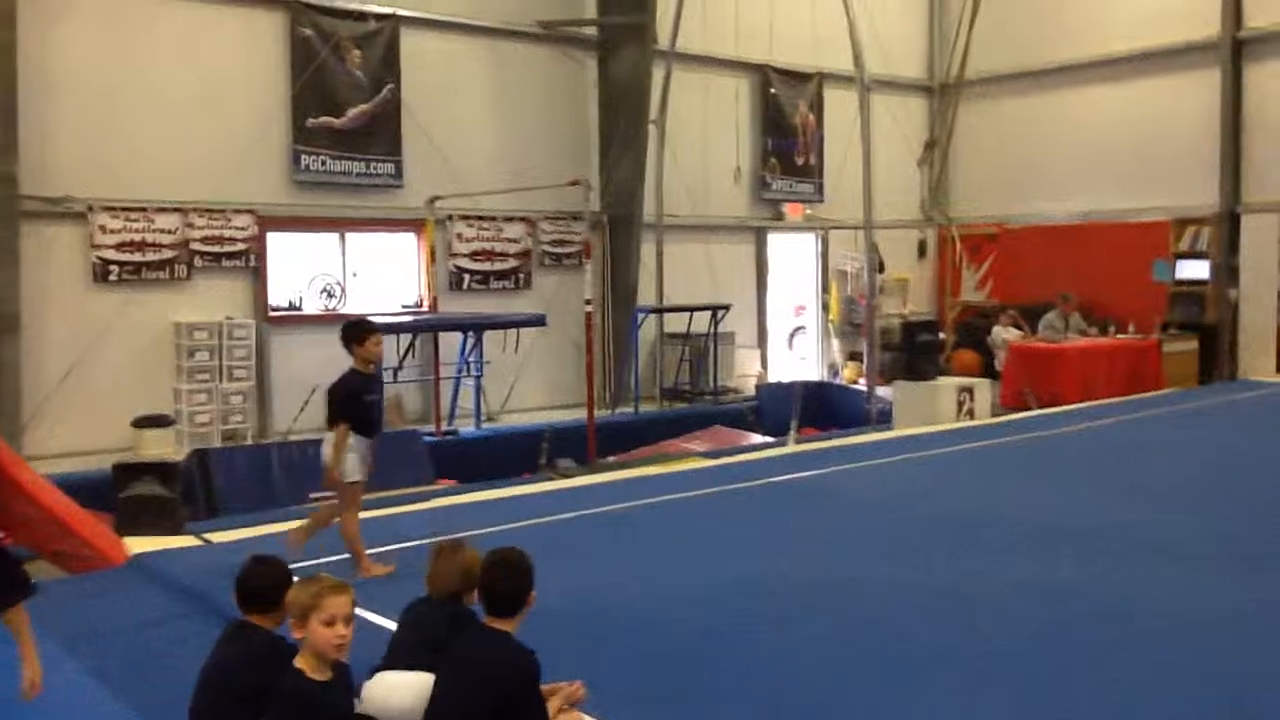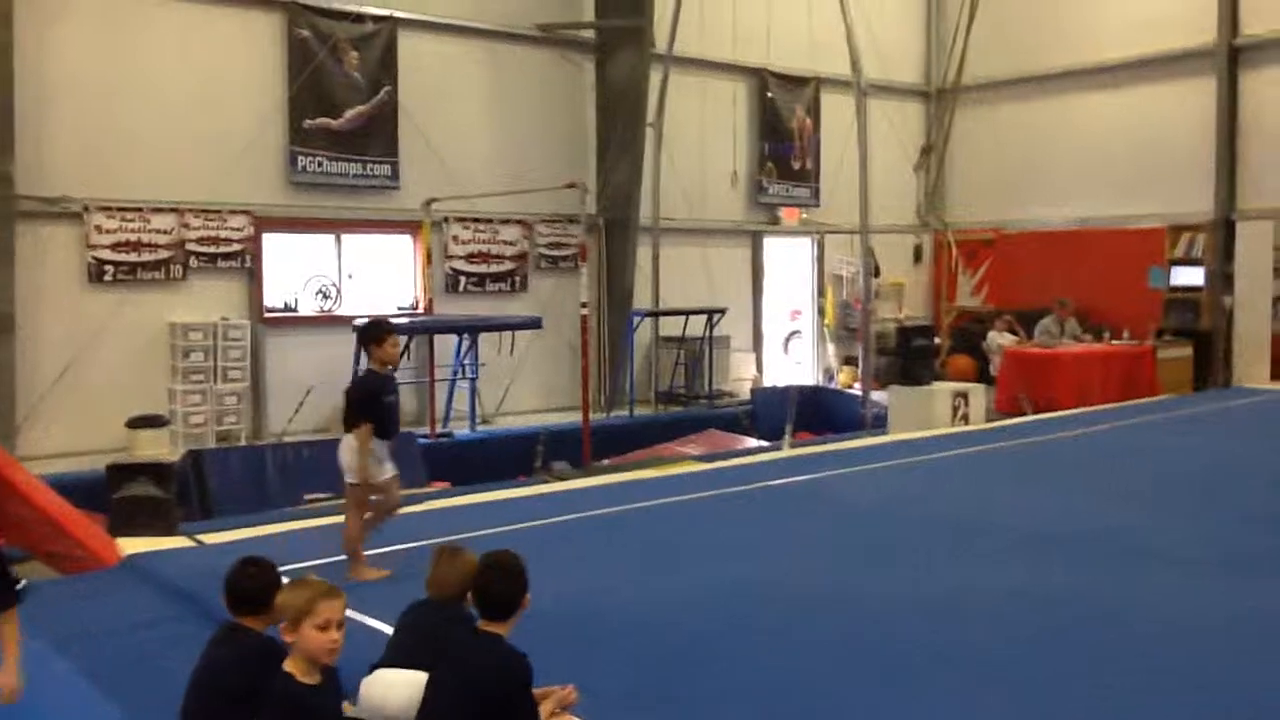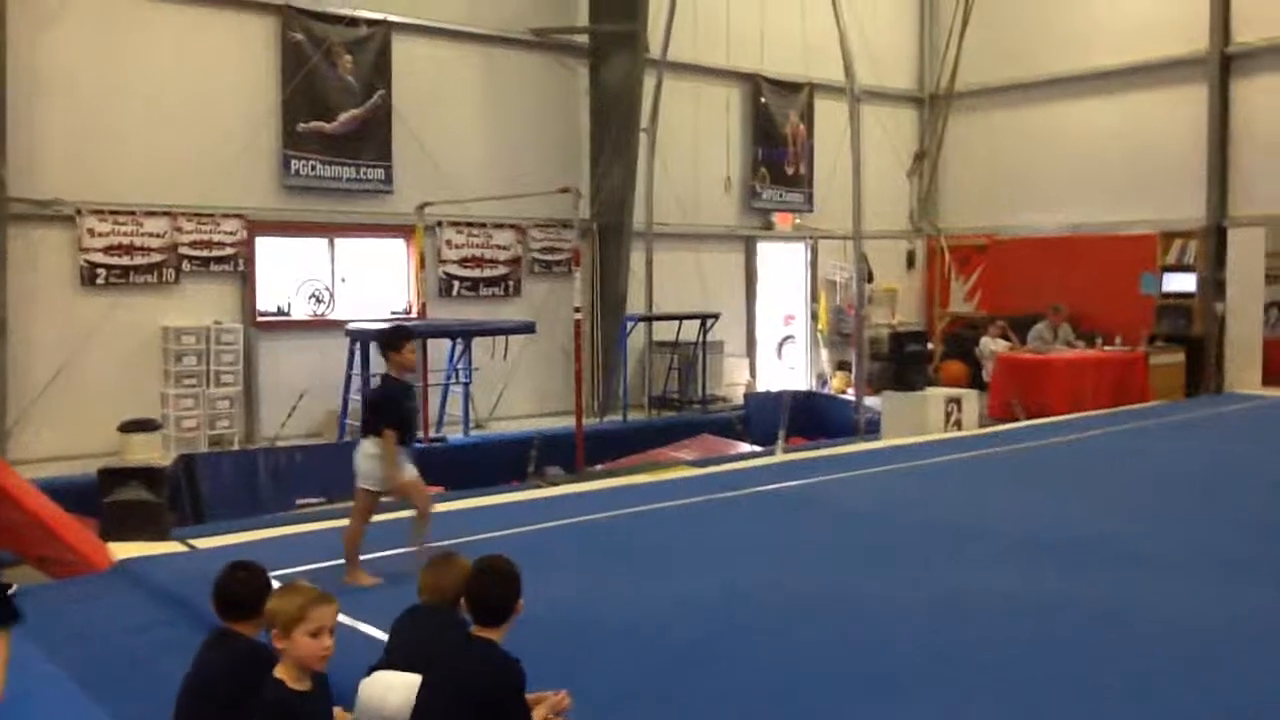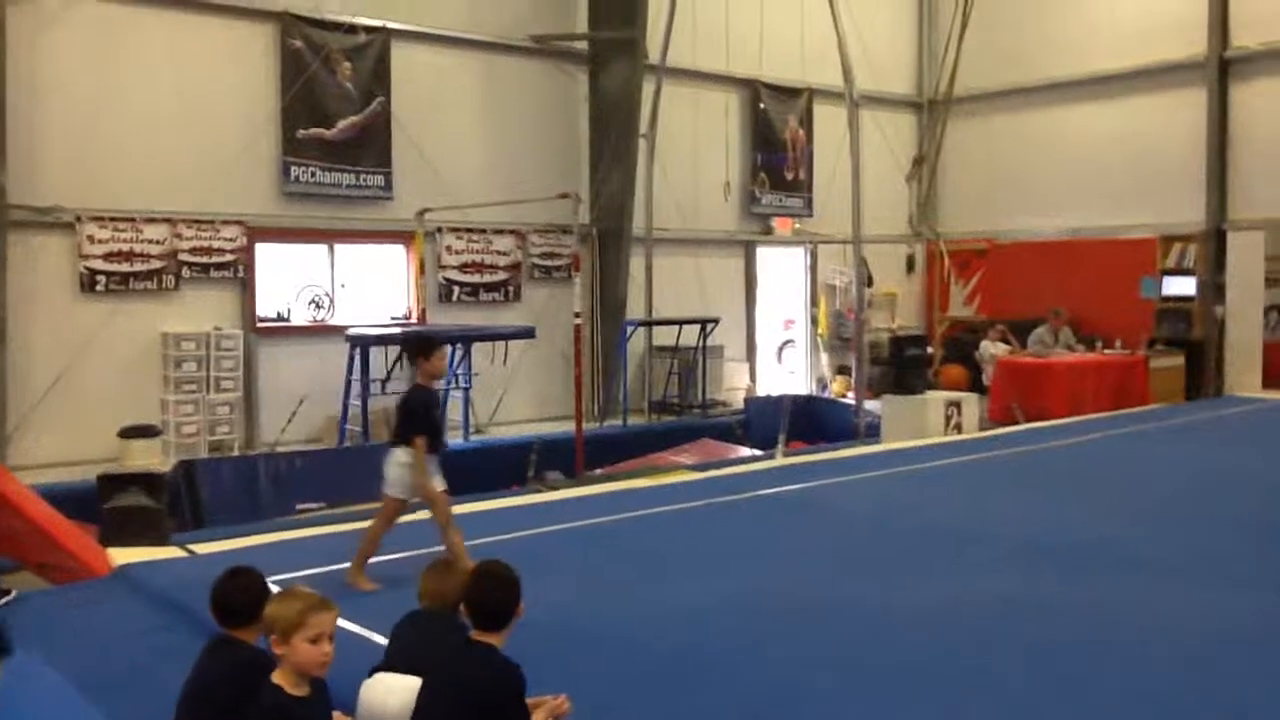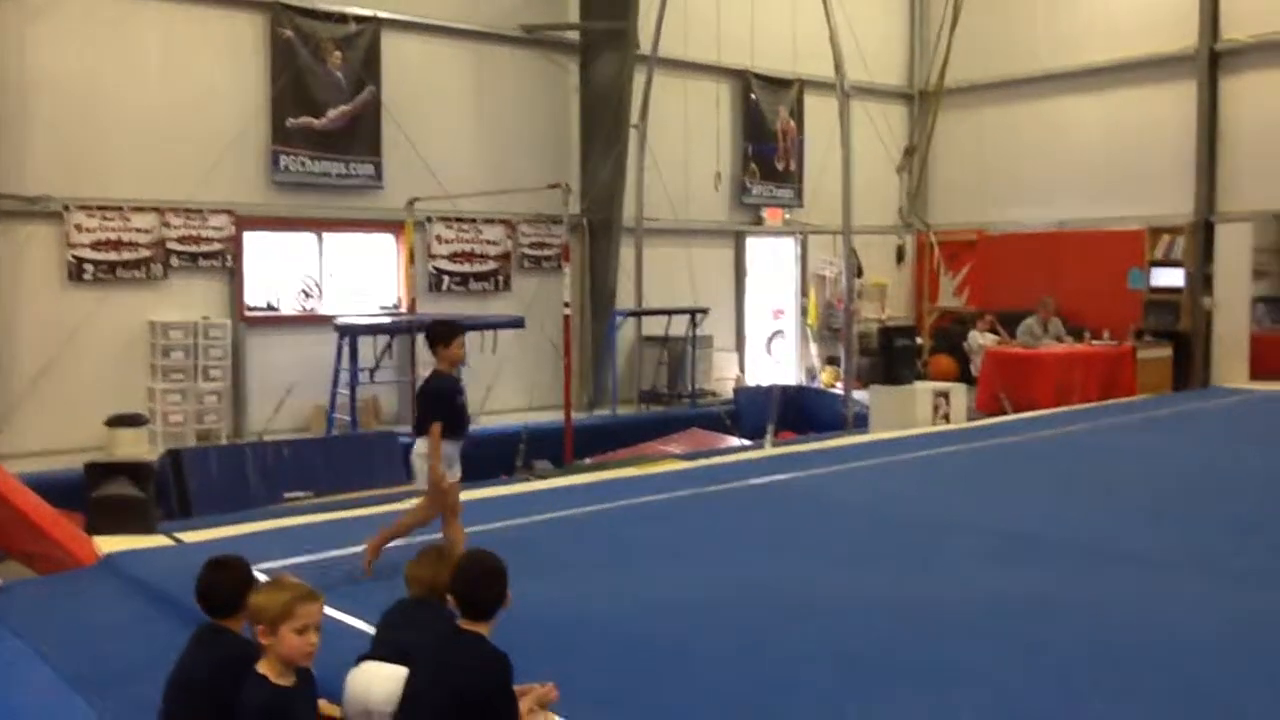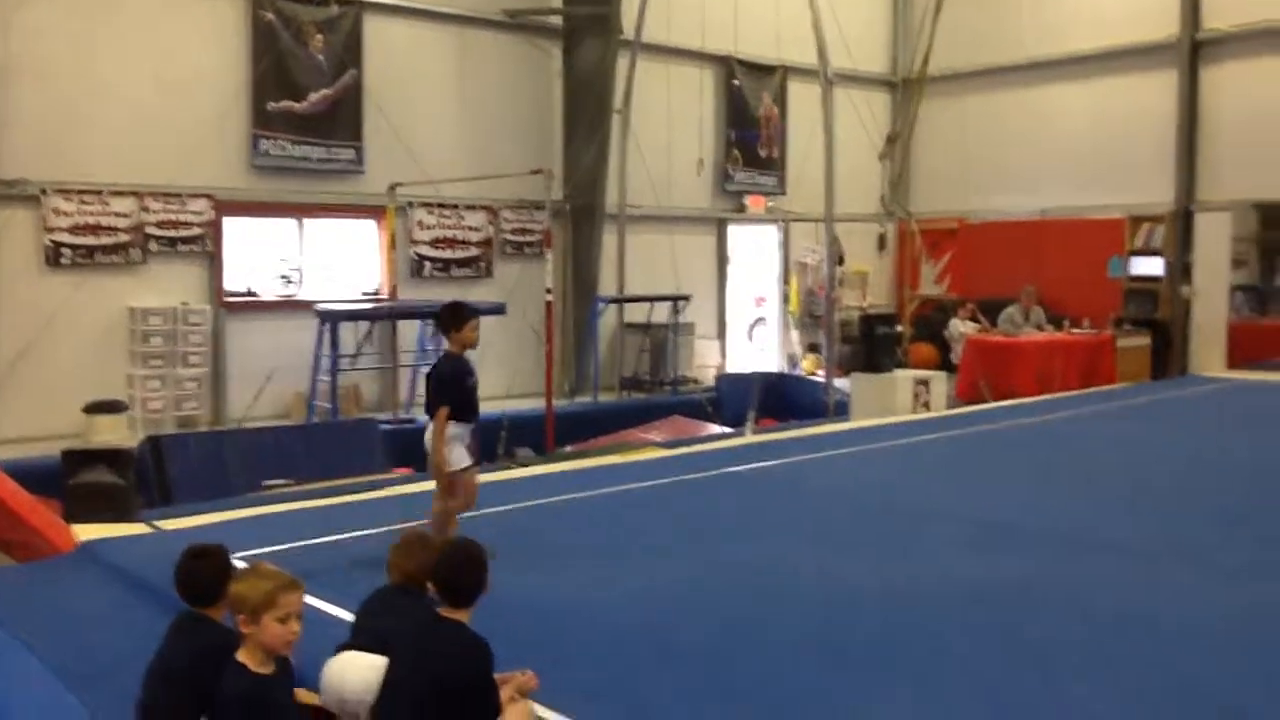
dt=0.1s
person 1, frame 1
left shoulder: (374, 378)
right shoulder: (348, 385)
right elbow: (342, 427)
left wrist: (368, 455)
right wrist: (335, 466)
left hip: (359, 447)
right hip: (343, 448)
left knee: (345, 505)
right knee: (349, 507)
left ankle: (302, 534)
right ankle: (363, 564)
person 1, frame 2
left shoulder: (388, 379)
right shoulder: (367, 386)
right elbow: (363, 429)
left wrist: (385, 458)
right wrist: (362, 467)
left hip: (378, 449)
right hip: (359, 450)
left knee: (393, 501)
right knee: (356, 508)
left ankle: (355, 537)
right ankle: (357, 566)
person 1, frame 3
left shoulder: (405, 387)
right shoulder: (388, 392)
right elbow: (388, 434)
right wrist: (394, 475)
left hip: (398, 455)
right hip: (375, 454)
left knee: (424, 503)
right knee: (362, 515)
right ankle: (351, 570)
person 1, frame 4
left shoulder: (431, 395)
right shoulder: (417, 400)
right elbow: (418, 442)
right wrist: (424, 483)
left hip: (427, 464)
right hip: (406, 463)
left knee: (446, 519)
right knee: (385, 521)
right ankle: (357, 571)
person 1, frame 5
left shoulder: (453, 381)
right shoulder: (436, 384)
right elbow: (434, 428)
right wrist: (437, 466)
left hip: (449, 451)
right hip: (431, 452)
left knee: (452, 512)
right knee: (426, 513)
right ankle: (377, 543)
person 1, frame 6
left shoulder: (461, 364)
right shoulder: (446, 369)
right elbow: (441, 413)
left wrist: (466, 441)
right wrist: (438, 452)
left hip: (458, 433)
right hip: (447, 436)
left knee: (446, 495)
right knee: (467, 495)
